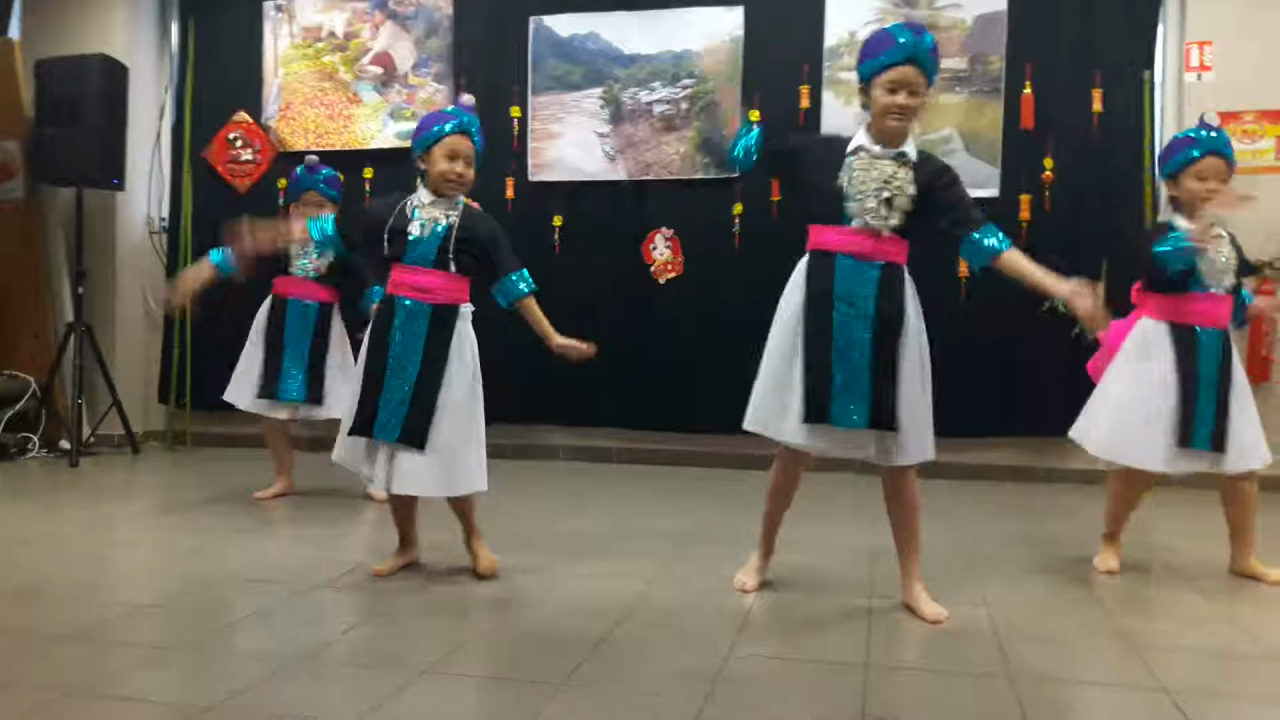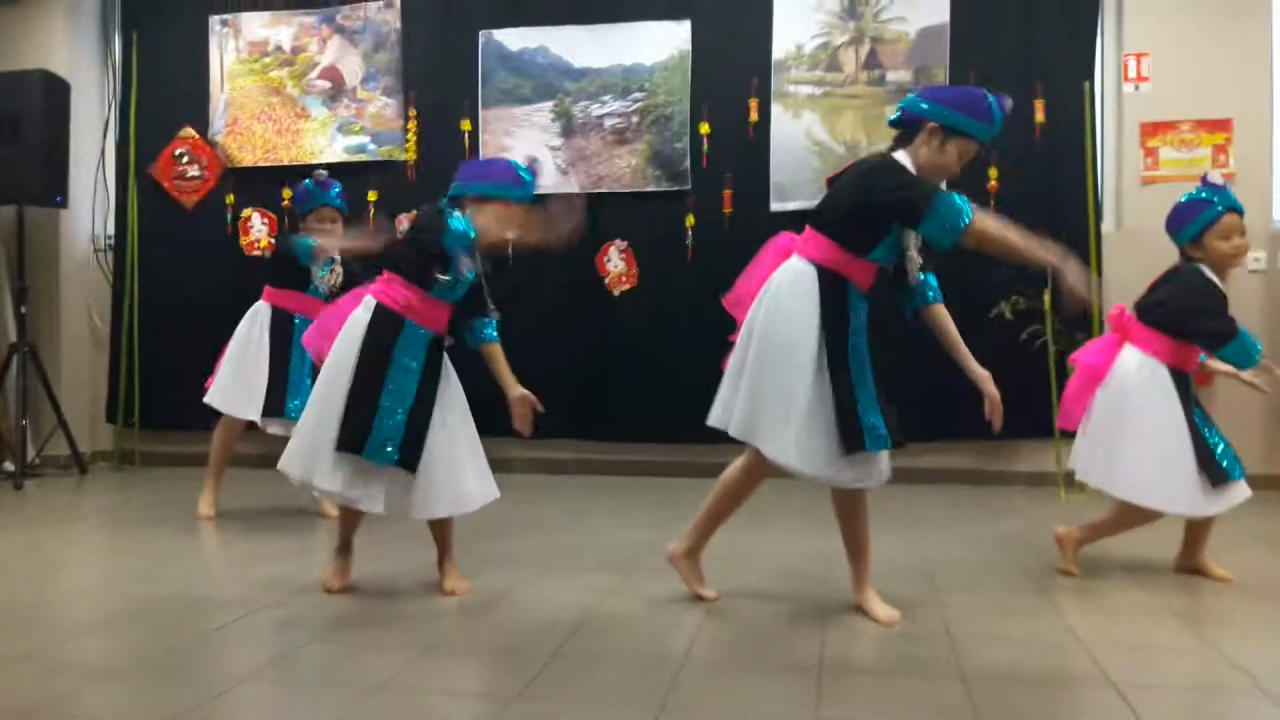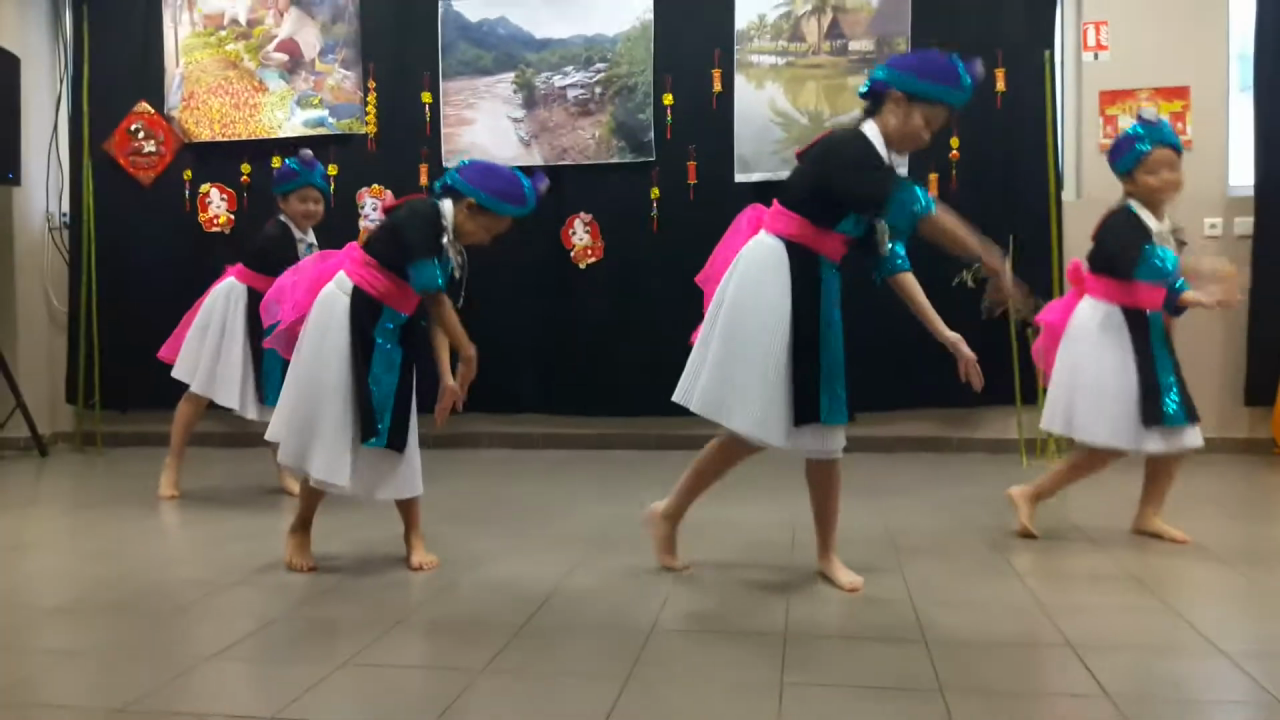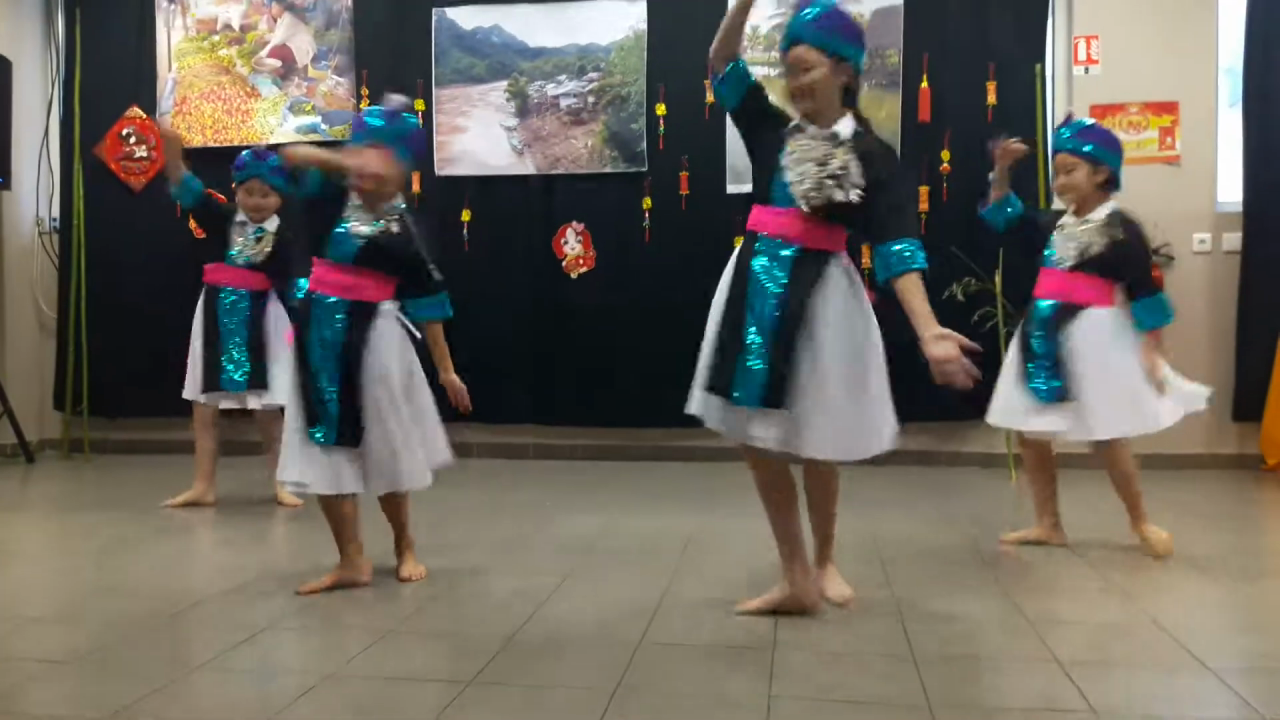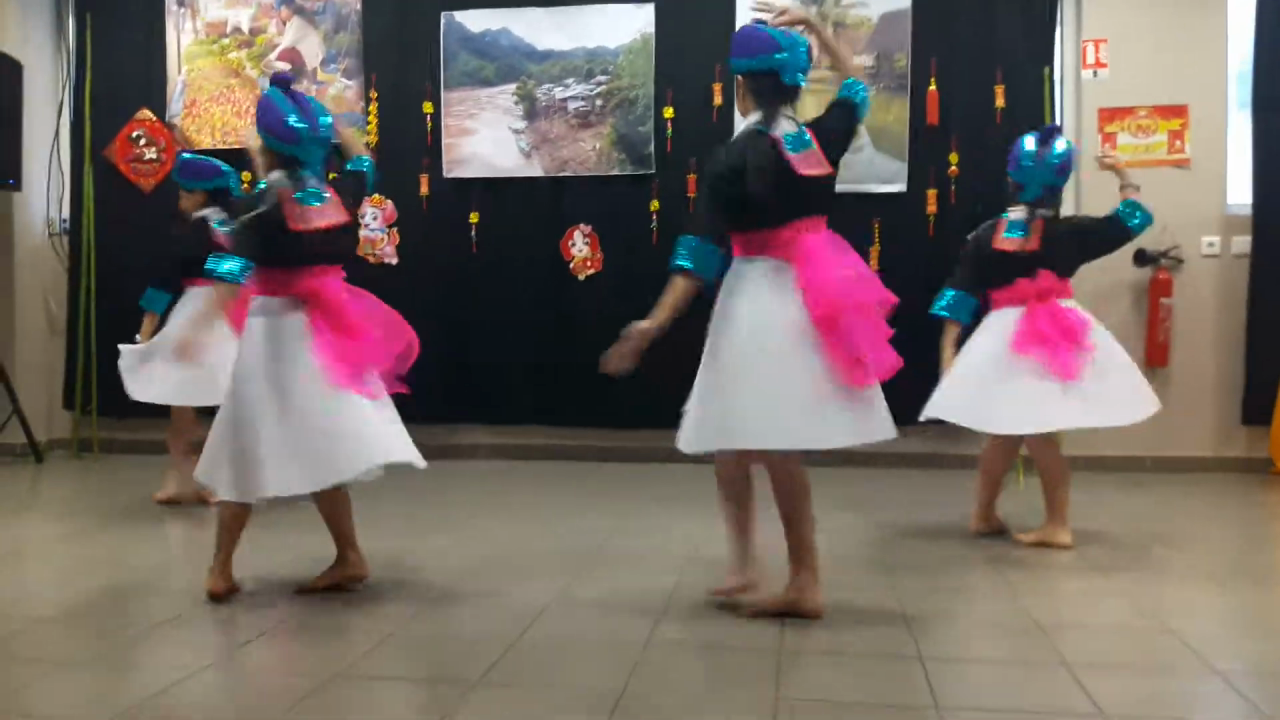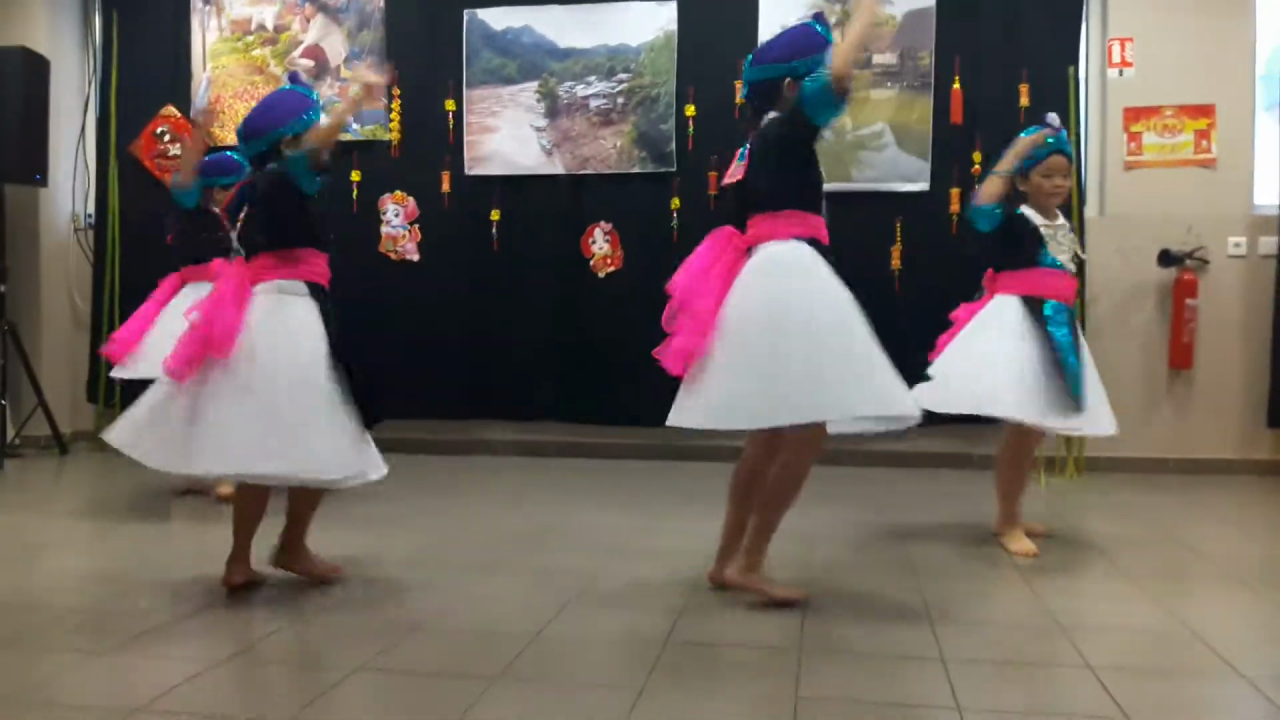
dt=0.4s
person 1, frame 1
left shoulder: (932, 175)
right shoulder: (826, 154)
left elbow: (982, 240)
right elbow: (751, 151)
left wrist: (1058, 286)
left hip: (888, 306)
right hip: (820, 297)
left knee: (897, 450)
right knee: (798, 440)
left ankle: (913, 583)
right ankle: (763, 551)
person 1, frame 2
left shoulder: (908, 206)
right shoulder: (881, 178)
left elbow: (922, 289)
right elbow: (965, 222)
left wrist: (973, 369)
right wrist: (1055, 258)
left hip: (839, 317)
right hip: (806, 308)
left knee: (850, 456)
right knee: (776, 450)
left ankle: (862, 586)
right ankle: (688, 547)
person 1, frame 3
left shoulder: (875, 165)
right shoulder: (848, 151)
left elbow: (890, 257)
right elbow: (917, 210)
left wrist: (943, 334)
right wrist: (993, 260)
left hip: (810, 287)
right hip: (776, 280)
left knee: (820, 426)
right knee: (753, 427)
left ankle: (828, 555)
right ankle: (670, 511)
person 1, frame 4
left shoulder: (874, 156)
right shoulder: (770, 131)
left elbow: (896, 247)
right elbow: (722, 63)
left wrist: (928, 330)
left hip: (823, 293)
right hip: (758, 284)
left knee: (813, 441)
right knee: (755, 435)
left ankle: (822, 564)
right ankle: (798, 579)
person 1, frame 5
left shoulder: (734, 156)
right shoulder: (822, 138)
left elbow: (701, 246)
right elbow: (858, 86)
left wrist: (656, 322)
left hip: (761, 297)
right hip: (817, 293)
left knee: (767, 445)
right knee: (773, 445)
right ankle: (794, 579)
person 1, frame 6
left shoulder: (753, 152)
right shoulder: (789, 132)
left elbow: (728, 243)
right elbow: (839, 73)
left wrist: (693, 312)
left hip: (758, 283)
right hip: (789, 277)
left knee: (773, 434)
right knee: (805, 430)
left ankle: (729, 560)
right ankle: (747, 560)
person 2, frame 1
left shoulder: (478, 224)
right shoulder: (394, 210)
left elbow: (511, 282)
right elbow: (335, 230)
left wrist: (553, 339)
right wrist: (271, 234)
left hip: (444, 333)
right hip: (393, 327)
left knee: (441, 442)
right knee: (387, 440)
left ankle: (473, 536)
right ankle: (406, 544)
person 2, frame 2
left shoulder: (477, 265)
right shoulder: (433, 225)
left elbow: (481, 327)
right elbow: (473, 233)
left wrist: (511, 388)
right wrist: (538, 229)
left hip: (426, 356)
right hip: (379, 341)
left knee: (437, 462)
right knee: (366, 455)
left ankle: (447, 561)
right ankle: (343, 552)
person 2, frame 3
left shoulder: (452, 250)
right shoulder: (420, 216)
left elbow: (438, 308)
right elbow: (431, 291)
left wrist: (447, 375)
right wrist: (466, 347)
left hip: (389, 329)
right hip: (347, 314)
left knee: (393, 430)
right knee: (333, 423)
left ankle: (414, 535)
right ankle: (300, 529)
person 2, frame 4
left shoulder: (404, 229)
right shoulder: (334, 196)
left elbow: (428, 299)
right elbow: (293, 157)
left wrist: (445, 369)
right wrist: (342, 161)
left hip: (372, 335)
right hip: (322, 328)
left knee: (383, 442)
right knee: (325, 442)
left ankle: (404, 544)
right ankle: (351, 560)
person 2, frame 5
left shoulder: (267, 206)
right shoulder: (337, 196)
left elbow: (232, 264)
right elbow: (362, 163)
left wrist: (203, 327)
right wrist: (334, 127)
left hip: (278, 325)
right hip: (326, 327)
left knee: (257, 448)
right knee: (316, 446)
left ankle: (222, 569)
right ankle: (348, 557)
person 2, frame 6
left shoulder: (268, 191)
right shoulder: (279, 182)
right elbow: (316, 147)
right wrist: (361, 95)
left hip: (263, 313)
right hip: (288, 312)
left knee: (263, 441)
right knee: (300, 440)
left ankle: (240, 560)
right ankle: (293, 548)
person 3, frame 1
left shoulder: (1227, 242)
right shoulder: (1168, 233)
left elbow: (1235, 304)
right elbow: (1174, 259)
right wrist: (1212, 218)
left hip: (1212, 355)
right hip: (1163, 351)
left knee: (1241, 462)
right knee: (1141, 459)
right ankle: (1110, 540)
person 3, frame 2
left shoulder: (1195, 283)
right shoulder: (1196, 287)
right elbow: (1227, 340)
left wrist: (1218, 368)
right wrist: (1257, 362)
left hip: (1162, 384)
right hip: (1145, 384)
left knee: (1217, 476)
right knee: (1158, 493)
left ankle: (1192, 555)
right ankle: (1076, 535)
person 3, frame 3
left shoulder: (1160, 225)
right shoulder: (1123, 222)
left elbow: (1164, 290)
right elbow: (1146, 266)
left wrist: (1199, 298)
left hip: (1138, 332)
right hip: (1106, 331)
left knee: (1173, 428)
right knee: (1106, 440)
left ankle: (1148, 515)
right ankle: (1030, 493)
person 3, frame 4
left shoulder: (1122, 228)
right shoulder: (1053, 225)
left elbow: (1144, 291)
right elbow: (1000, 216)
left wrist: (1149, 352)
right wrist: (1001, 171)
left hip: (1095, 336)
right hip: (1047, 332)
left knee: (1104, 437)
right knee: (1030, 434)
left ankle: (1141, 522)
right ankle: (1048, 524)
person 3, frame 5
left shoulder: (988, 234)
right shoulder: (1073, 231)
left elbow: (960, 290)
right elbow: (1135, 220)
left wrist: (949, 345)
right wrist: (1123, 176)
left hip: (1007, 334)
right hip: (1057, 332)
left knee: (1005, 431)
right knee: (1042, 436)
left ankle: (984, 514)
right ankle: (1056, 524)
person 3, frame 6
left shoulder: (1066, 232)
right shoulder: (1012, 225)
right elbow: (983, 209)
right wrist: (1012, 157)
left hip: (1053, 330)
right hip: (1014, 328)
left knee: (1030, 430)
right knee: (1025, 428)
left ankle: (1010, 516)
right ankle: (1007, 523)
person 4, frame 1
left shoulder: (344, 250)
left elbow: (368, 287)
right elbow: (233, 256)
right wrist: (193, 277)
left hip: (323, 329)
right hip: (277, 325)
left knee: (343, 405)
right knee: (271, 408)
right ankle: (283, 478)
person 4, frame 2
left shoulder: (341, 263)
right shoulder: (293, 248)
right elbow: (311, 249)
right wrist: (354, 243)
right hip: (271, 332)
right knee: (237, 414)
left ankle: (324, 494)
right ankle: (210, 490)
person 4, frame 3
left shoulder: (309, 242)
right shoulder: (276, 237)
right hip: (237, 310)
left knee: (282, 393)
right knee: (201, 390)
left ankle: (286, 472)
right ankle: (171, 468)
person 4, frame 4
left shoulder: (281, 237)
right shoulder: (220, 217)
left elbow: (288, 282)
right elbow: (187, 192)
right wrist: (173, 156)
left hip: (259, 318)
right hip: (217, 315)
left knee: (267, 404)
right knee: (205, 405)
left ankle: (277, 481)
right ankle: (203, 486)
person 4, frame 5
left shoulder: (189, 234)
right shoulder: (234, 228)
left elbow: (163, 283)
left wrist: (145, 336)
left hip: (196, 316)
right hip: (224, 320)
left knee: (179, 405)
left ankle: (181, 484)
person 4, frame 6
left shoulder: (220, 225)
right shoulder: (197, 219)
right elbow: (183, 186)
right wrist: (195, 136)
right hip: (201, 307)
left ankle: (191, 474)
right ankle: (213, 476)
